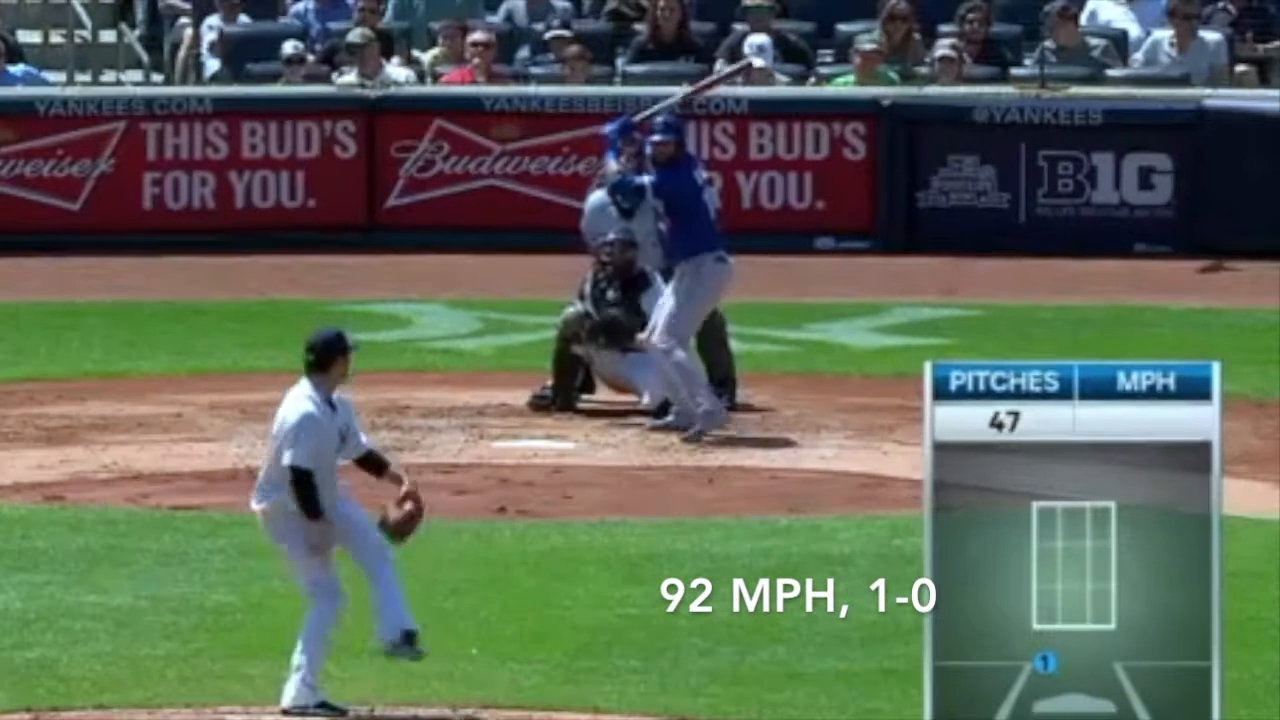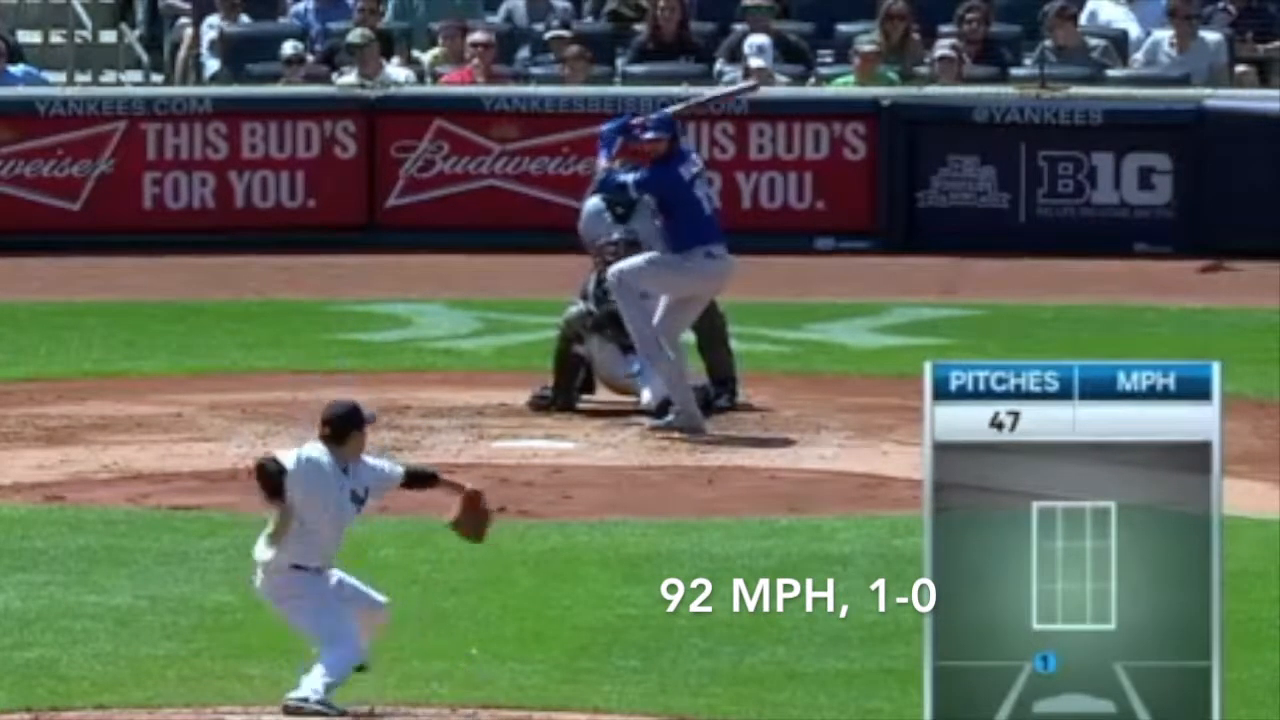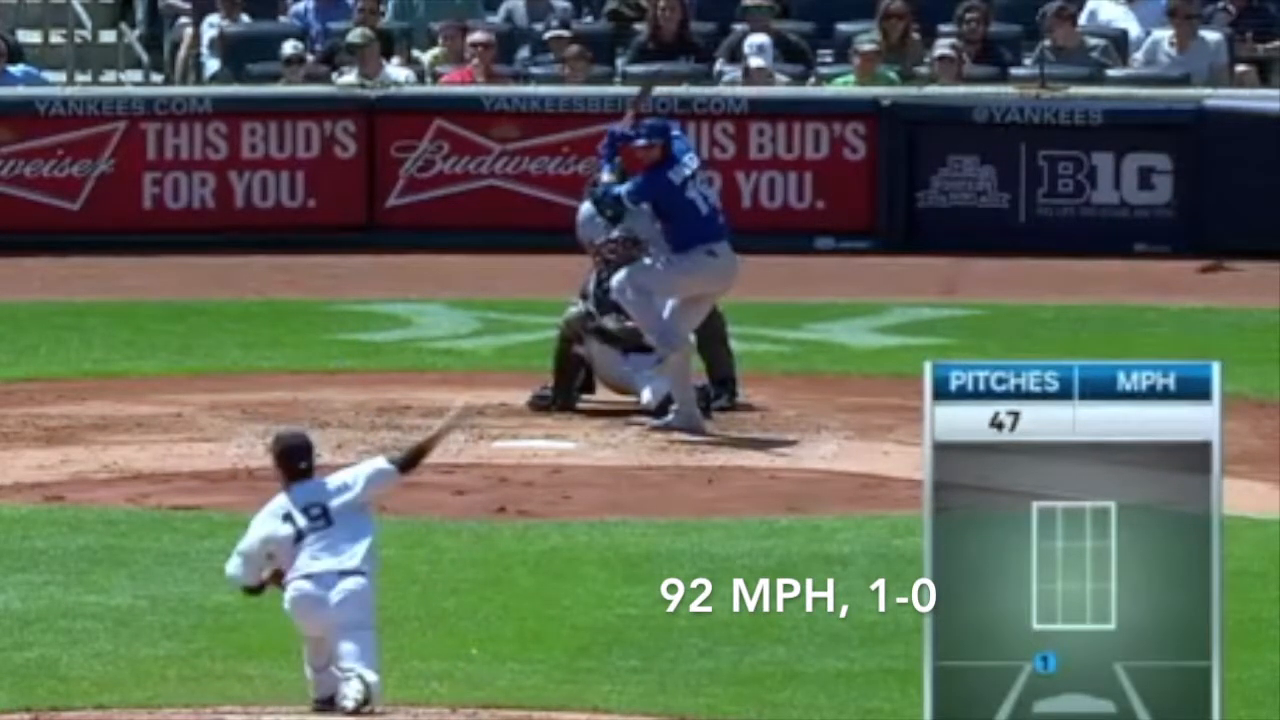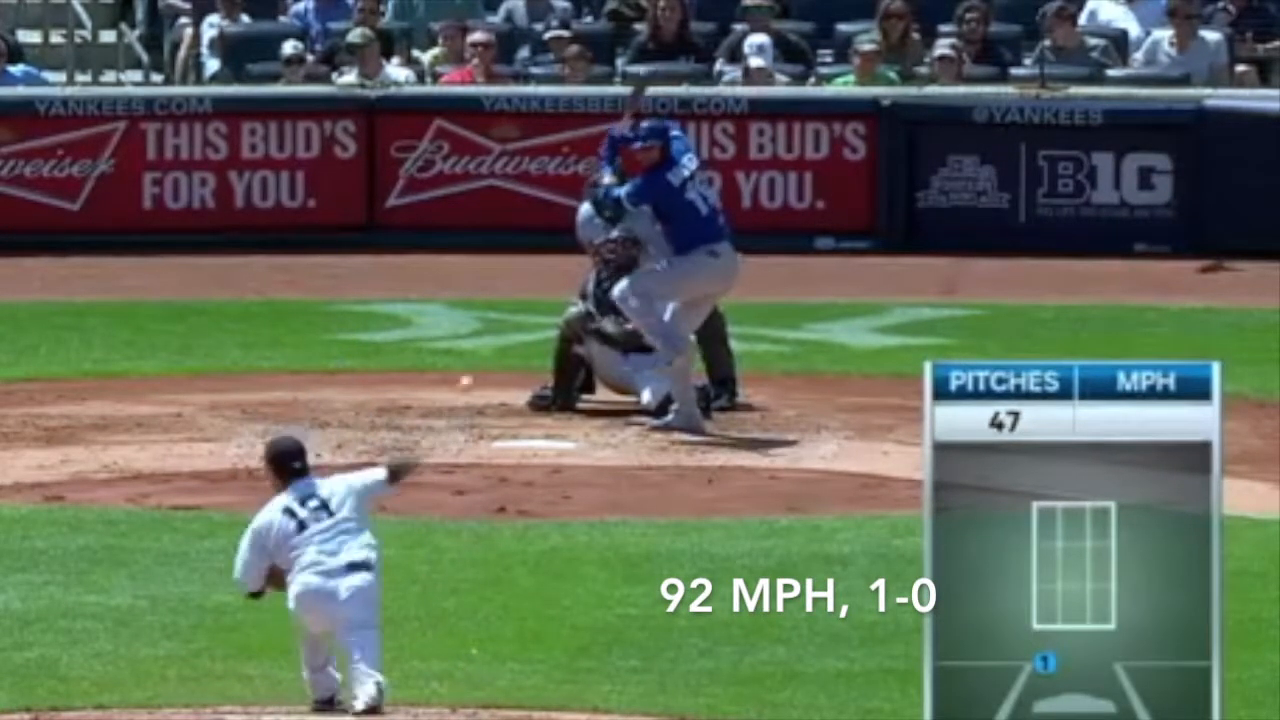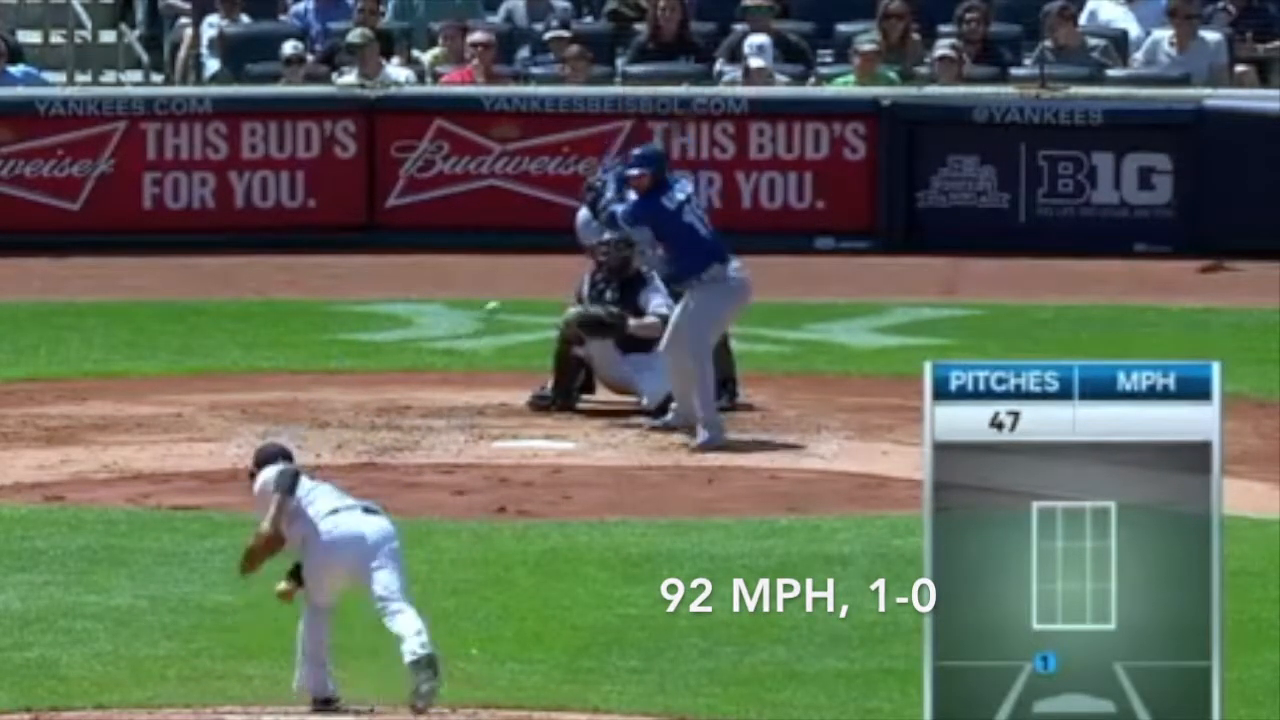
dt=0.4s
person 1, frame 1
left shoulder: (682, 172)
right shoulder: (685, 168)
left elbow: (620, 186)
left hip: (705, 268)
right hip: (689, 269)
left knee: (667, 340)
right knee: (655, 338)
left ankle: (707, 411)
right ankle: (687, 413)
person 1, frame 2
left shoulder: (662, 173)
right shoulder: (686, 157)
left elbow: (606, 184)
left wrist: (606, 143)
right wrist: (623, 132)
left hip: (698, 263)
right hip: (711, 262)
left knee: (619, 278)
right knee: (663, 333)
left ankle: (652, 358)
right ankle: (686, 414)
person 1, frame 3
left shoulder: (652, 180)
right shoulder: (685, 151)
left elbow: (606, 198)
right elbow: (671, 129)
left wrist: (608, 160)
right wrist: (629, 134)
left hip: (702, 262)
right hip: (720, 263)
left knee: (624, 283)
right knee: (671, 333)
left ankle: (669, 343)
right ankle: (686, 414)
person 1, frame 4
left shoulder: (652, 182)
right shoulder: (684, 152)
left elbow: (607, 201)
right elbow: (669, 128)
left wrist: (609, 163)
right wrist: (628, 133)
left hip: (704, 261)
right hip: (721, 261)
left knee: (626, 292)
right knee: (673, 332)
left ankle: (675, 348)
right ankle: (686, 413)
person 1, frame 5
left shoulder: (648, 206)
right shoulder: (679, 185)
left elbow: (612, 217)
left wrist: (614, 187)
left hip: (720, 283)
right hip: (702, 284)
left knee: (696, 348)
right knee: (672, 349)
left ankle: (711, 429)
right ankle: (684, 413)
person 2, frame 1
left shoulder: (336, 403)
right shoulder: (304, 411)
left elbow: (361, 452)
right elbow: (300, 475)
left wrist: (399, 480)
right wrist: (317, 525)
left hip: (326, 499)
right hip: (296, 511)
left knee: (377, 553)
right knee: (327, 595)
left ankle: (399, 634)
person 2, frame 2
left shoulder: (360, 468)
right shoulder: (311, 463)
left elbow: (407, 475)
right elbow: (265, 467)
left wrist: (459, 487)
right wrist: (281, 509)
left hip: (314, 571)
right hip: (286, 574)
left knee: (374, 609)
right knee: (344, 643)
left ankle: (345, 659)
person 2, frame 3
left shoulder: (267, 519)
right shoulder: (346, 484)
left elbow: (244, 581)
right elbow: (403, 462)
left wrist: (273, 577)
right wrist: (441, 430)
left hip: (302, 597)
right hip: (352, 590)
left knee: (318, 629)
left ankle: (325, 693)
right ankle: (356, 683)
person 2, frame 4
left shoulder: (266, 519)
right shoulder: (341, 486)
left elbow: (250, 586)
right elbow: (390, 474)
left wrist: (270, 578)
right wrist: (405, 466)
left hip: (312, 592)
right hip: (358, 584)
left knee: (315, 623)
right knee: (363, 654)
left ankle: (324, 694)
right ankle: (367, 691)
person 2, frame 5
left shoulder: (269, 478)
right shoulder: (312, 488)
left elbow: (289, 475)
left wrist: (271, 521)
right wrist: (294, 581)
left hip: (334, 532)
right hip: (379, 528)
left knee: (316, 609)
right knee: (393, 602)
left ankle: (321, 692)
right ankle: (419, 655)
person 3, frame 1
left shoulder: (649, 284)
right shoulder: (595, 282)
right elbow: (575, 322)
left hip: (644, 358)
right hip: (611, 360)
left knee: (658, 400)
right knee: (573, 317)
right ankle: (560, 392)
person 3, frame 2
right shoulder: (595, 282)
left hip: (646, 361)
right hip: (612, 366)
left knee: (658, 401)
right knee: (576, 317)
left ankle: (706, 393)
right ankle: (561, 391)
person 3, frame 3
left shoulder: (652, 283)
right shoulder: (597, 280)
left elbow: (666, 333)
left wrist: (630, 329)
left hip: (647, 360)
right hip: (613, 362)
left knee: (660, 400)
right knee: (575, 319)
left ankle: (700, 394)
right ankle: (563, 391)
person 3, frame 4
right shoulder: (596, 280)
left wrist: (631, 331)
left hip: (648, 362)
right hip: (614, 364)
left knee: (659, 401)
left ankle: (704, 394)
right ankle: (562, 392)
person 3, frame 5
left shoulder: (646, 282)
right shoulder: (592, 281)
left elbow: (662, 324)
left wrist: (627, 324)
left hip: (649, 362)
right hip: (614, 369)
left knee: (662, 400)
right ankle: (563, 391)
